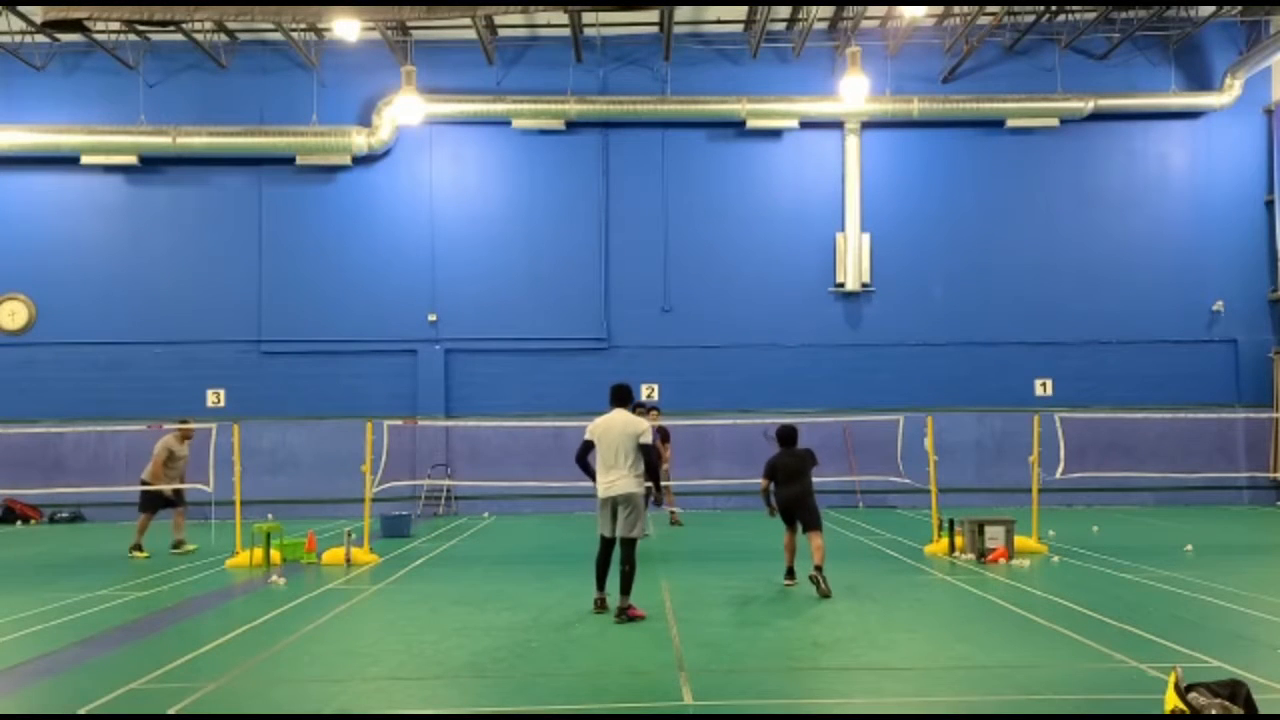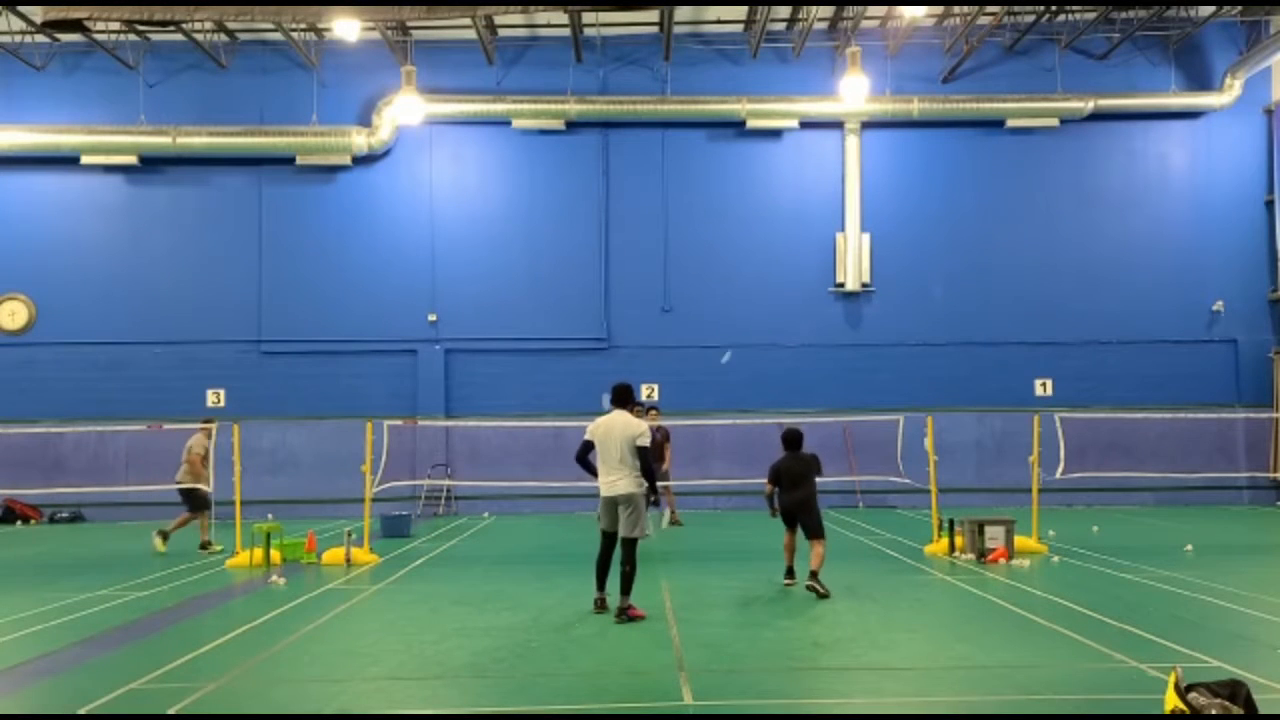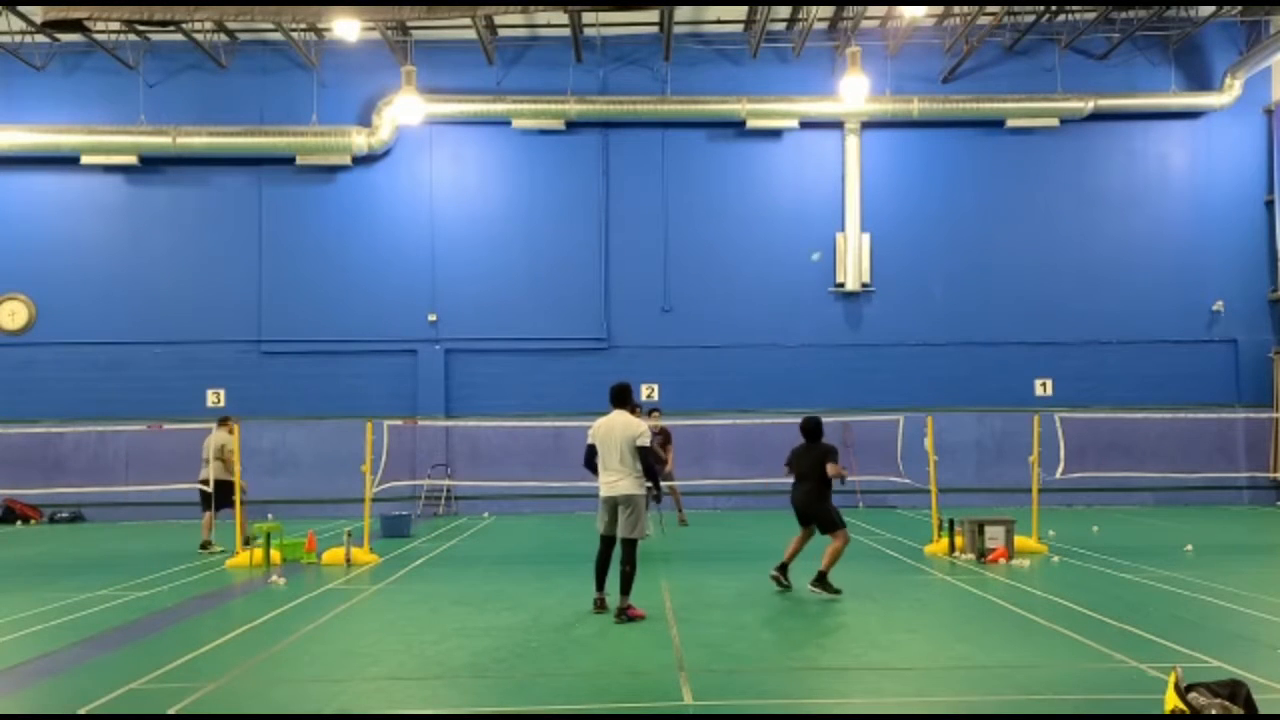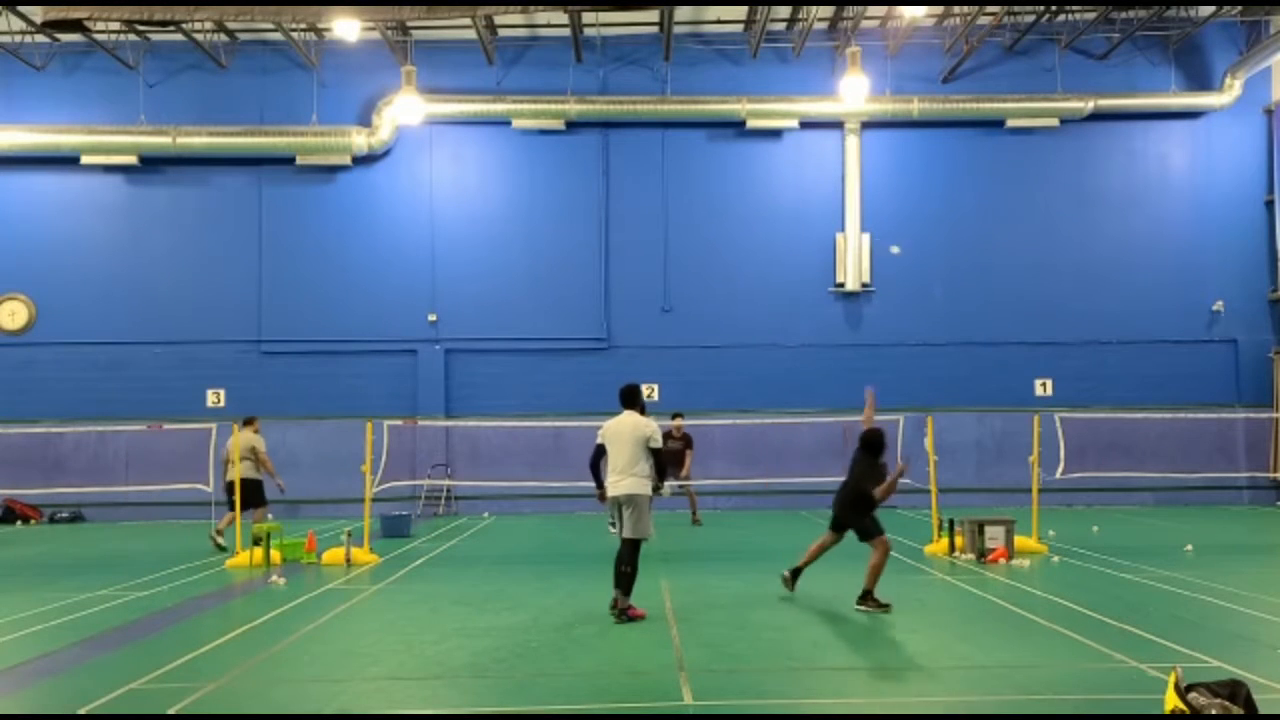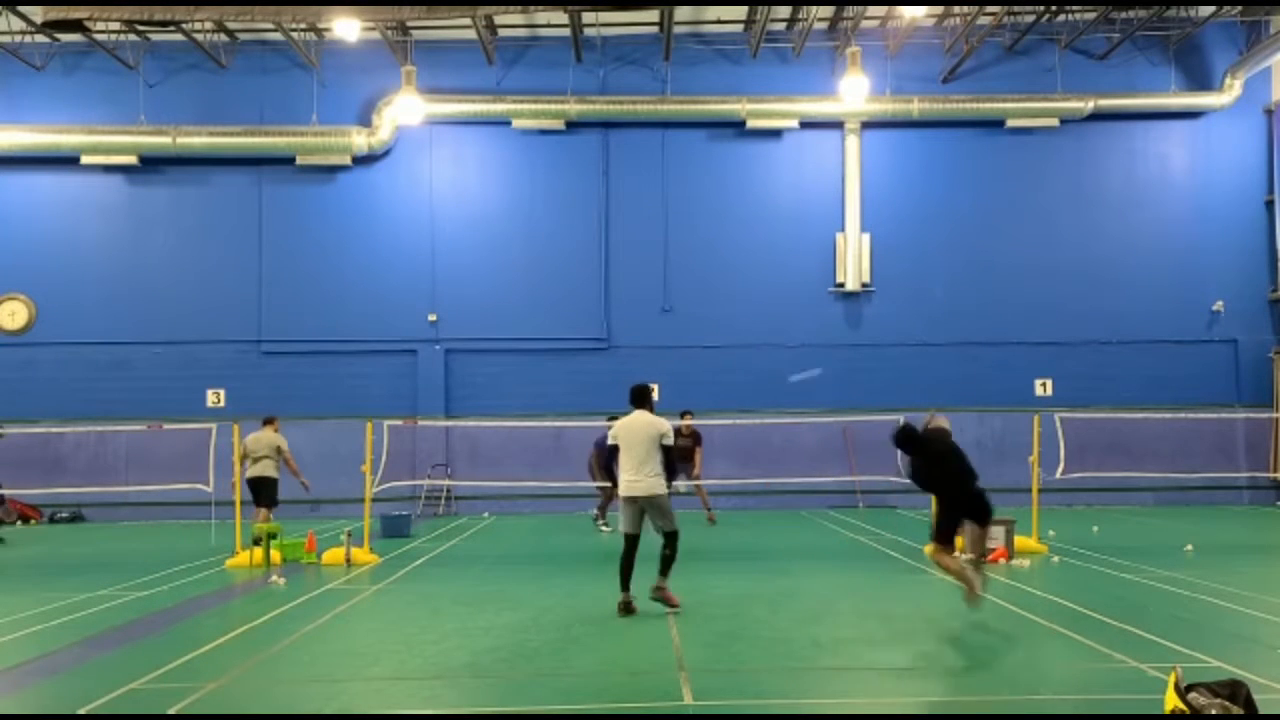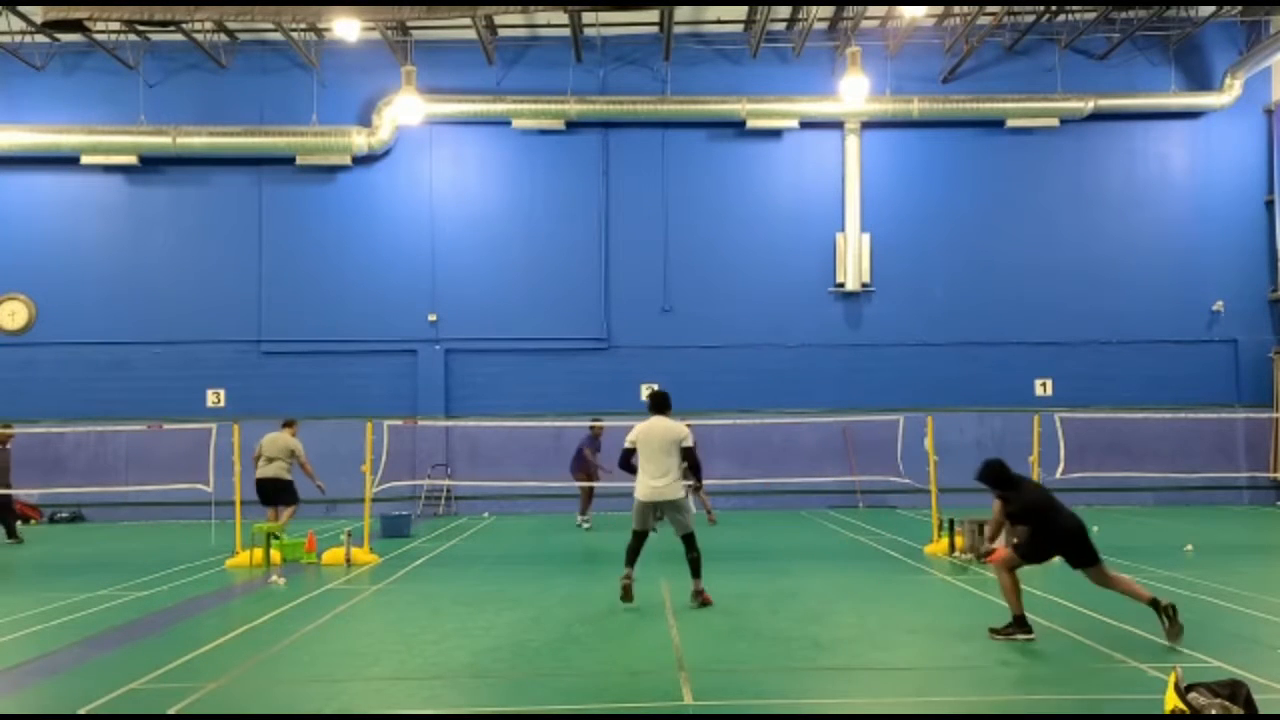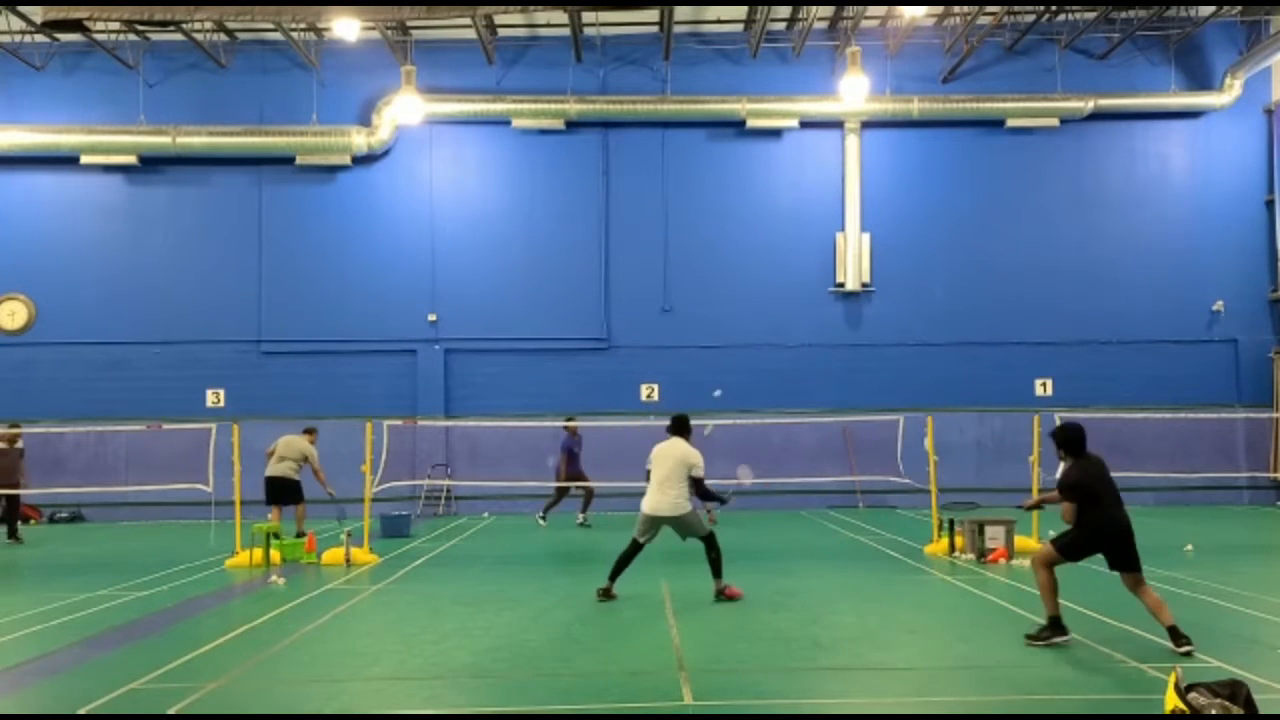
dt=0.3s
person 1, frame 1
left shoulder: (596, 425)
right shoulder: (640, 424)
left elbow: (580, 457)
right elbow: (650, 462)
right wrist: (658, 488)
left hip: (605, 492)
right hip: (630, 490)
left knee: (605, 544)
right knee: (627, 547)
left ankle: (600, 598)
right ankle: (624, 607)
person 1, frame 2
left shoulder: (597, 425)
right shoulder: (639, 426)
left elbow: (580, 457)
right elbow: (645, 464)
right wrist: (654, 490)
left hip: (607, 491)
right hip: (632, 491)
left knee: (606, 544)
right knee: (628, 547)
left ankle: (600, 598)
right ankle: (624, 607)
person 1, frame 3
left shoulder: (597, 426)
right shoulder: (638, 426)
left elbow: (588, 461)
right elbow: (647, 463)
right wrist: (657, 487)
left hip: (607, 492)
right hip: (632, 491)
left knee: (605, 544)
right knee: (628, 548)
left ankle: (599, 598)
right ankle: (623, 607)
person 1, frame 4
left shoulder: (608, 426)
right shoulder: (648, 426)
left elbow: (594, 461)
right elbow: (660, 462)
left wrist: (600, 487)
right wrist: (659, 481)
left hip: (614, 491)
right hip: (637, 491)
left knee: (625, 544)
right knee: (631, 547)
left ankle: (617, 597)
right ankle: (623, 607)
person 1, frame 5
left shoulder: (618, 426)
right shoulder: (661, 425)
left elbow: (607, 462)
right elbow: (671, 461)
left wrist: (618, 483)
right wrist: (669, 480)
left hip: (627, 491)
right hip: (654, 490)
left knee: (630, 545)
right knee: (671, 536)
left ankle: (625, 599)
right ankle: (660, 585)
person 1, frame 6
left shoulder: (637, 430)
right shoulder: (680, 430)
left elbow: (623, 463)
right elbow: (693, 461)
right wrist: (698, 481)
left hip: (645, 493)
right hip: (672, 493)
left knee: (637, 537)
right knee: (689, 540)
left ankle: (627, 576)
right ankle: (698, 590)
person 1, frame 7
left shoulder: (657, 449)
right shoulder: (693, 455)
right elbow: (700, 490)
right wrist: (721, 499)
left hip: (651, 508)
right hip: (678, 509)
left knee: (633, 548)
right knee: (710, 540)
left ankle: (608, 587)
right ankle: (720, 588)
person 2, frame 1
left shoulder: (773, 461)
right shoulder: (806, 454)
left elbow: (764, 486)
left wrist: (769, 505)
left hip: (783, 501)
right hip: (804, 498)
left knee: (791, 530)
right knee: (815, 536)
left ankle: (789, 573)
right ankle: (818, 571)
person 2, frame 2
left shoulder: (777, 465)
right shoulder: (811, 459)
left elbow: (769, 491)
right elbow: (818, 473)
left wrist: (772, 507)
left hip: (786, 505)
right hip: (807, 504)
left knee: (790, 531)
right knee: (817, 544)
left ankle: (789, 572)
right ankle: (813, 577)
person 2, frame 3
left shoulder: (797, 451)
right shoulder: (828, 450)
left elbow: (789, 471)
right elbow: (832, 473)
right wrist: (841, 473)
left hip: (799, 500)
right hip: (817, 501)
left knee: (807, 533)
right knee: (841, 538)
left ankle: (781, 569)
right ankle: (820, 579)
person 2, frame 4
left shoulder: (862, 452)
right shoulder: (874, 468)
left elbow: (866, 423)
right elbow: (879, 496)
left wrist: (869, 400)
right wrist: (895, 476)
left hip: (843, 504)
right hip: (855, 510)
left knee: (830, 540)
right knee: (882, 546)
left ankle: (794, 572)
right ankle: (866, 597)
person 2, frame 5
left shoulder: (917, 470)
right shoulder: (938, 438)
left elbow: (931, 489)
right elbow: (942, 422)
right wrist: (935, 419)
left hip: (951, 503)
right hip: (973, 496)
left knee: (940, 554)
right knee: (981, 526)
left ankle: (972, 583)
right ankle: (977, 566)
person 2, frame 6
left shoulder: (1016, 506)
right shoulder: (1017, 481)
left elbow: (1023, 539)
right elbow: (998, 517)
right wrist: (988, 541)
left hip: (1052, 537)
right hip: (1074, 528)
left knee: (1002, 564)
right knee: (1105, 578)
left ankle: (1019, 625)
right ankle: (1160, 607)
person 2, frame 7
left shoulder: (1070, 476)
right shoulder: (1096, 461)
left elbow: (1070, 518)
right wrist: (1042, 498)
left hip: (1090, 531)
right hip: (1120, 528)
left knee: (1040, 561)
right knee: (1139, 586)
left ankle: (1055, 626)
right ankle: (1177, 636)
